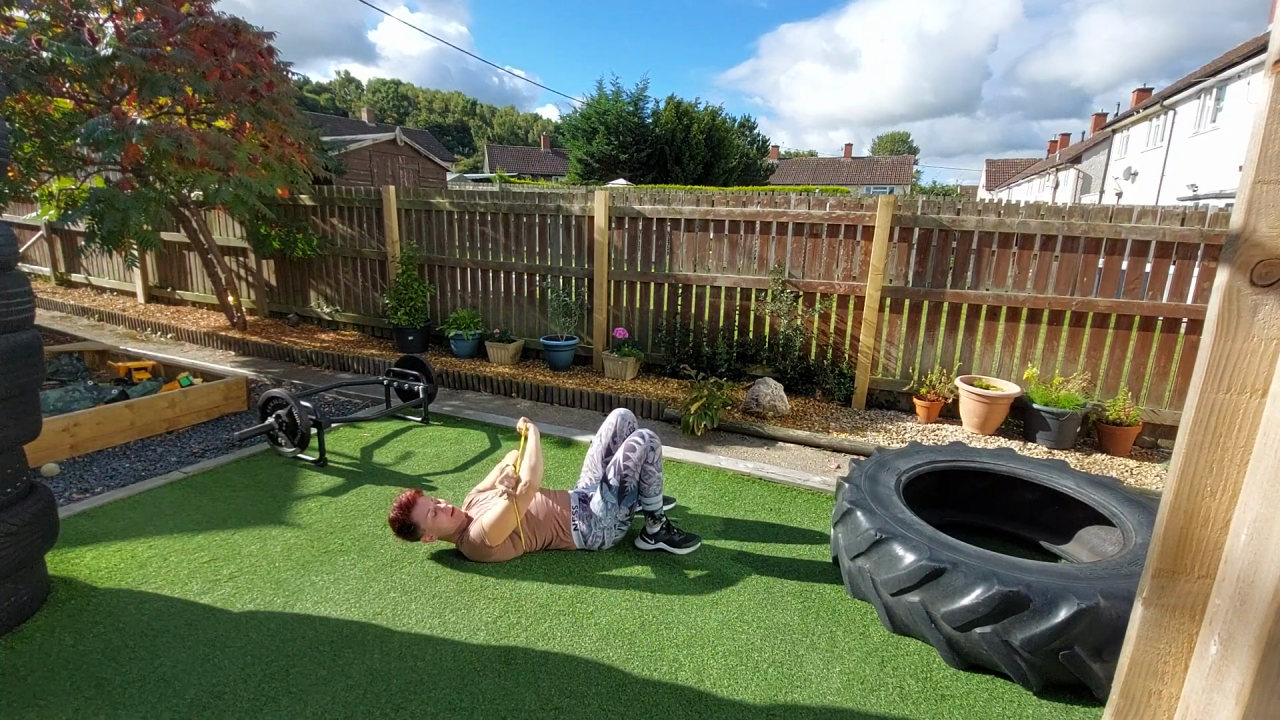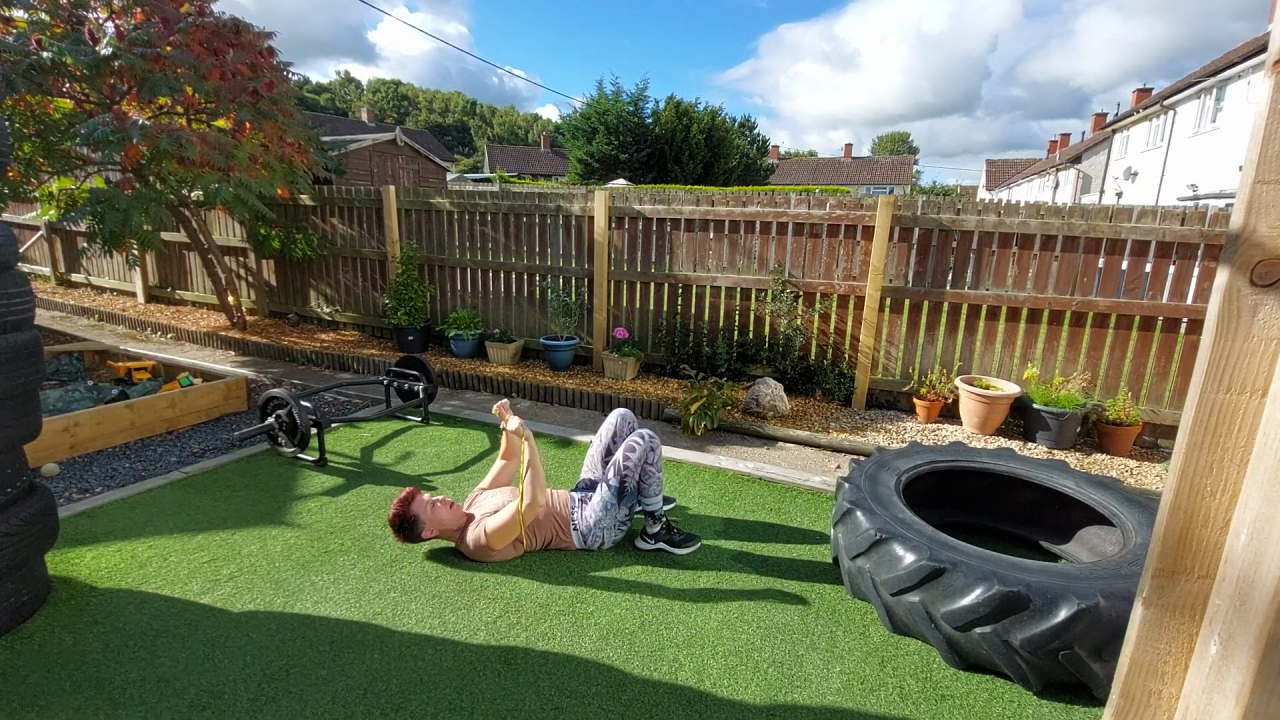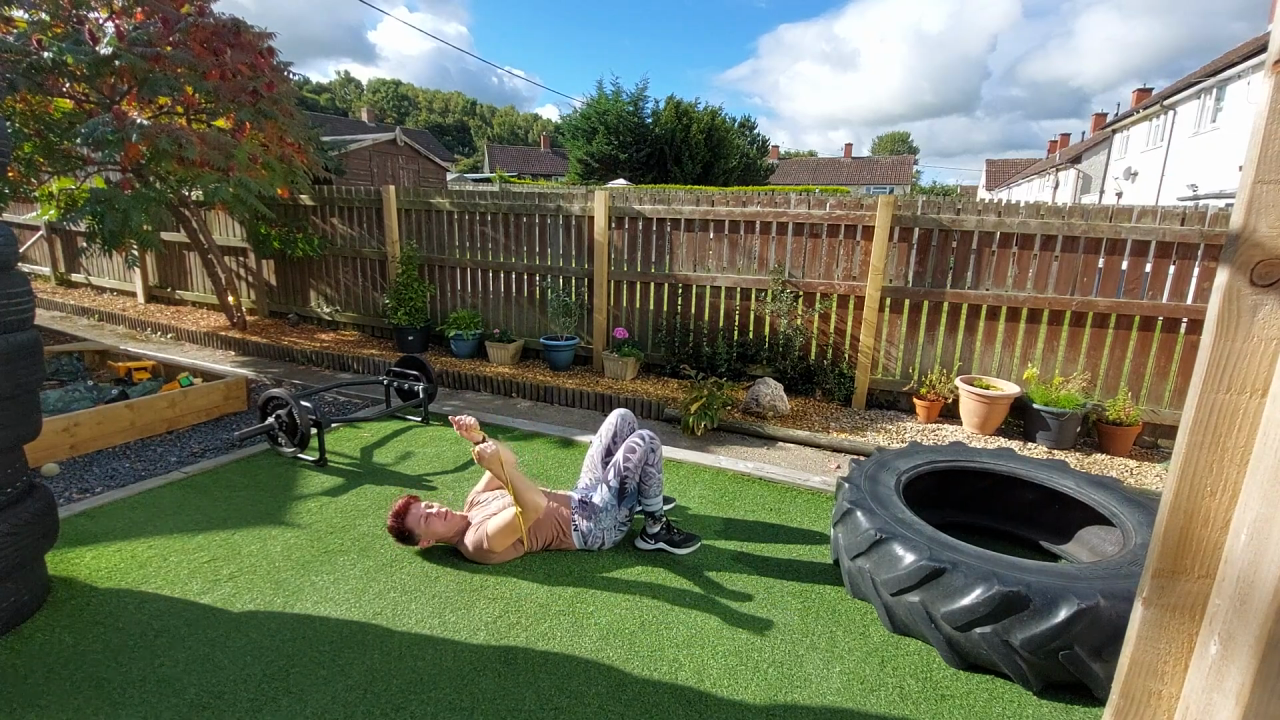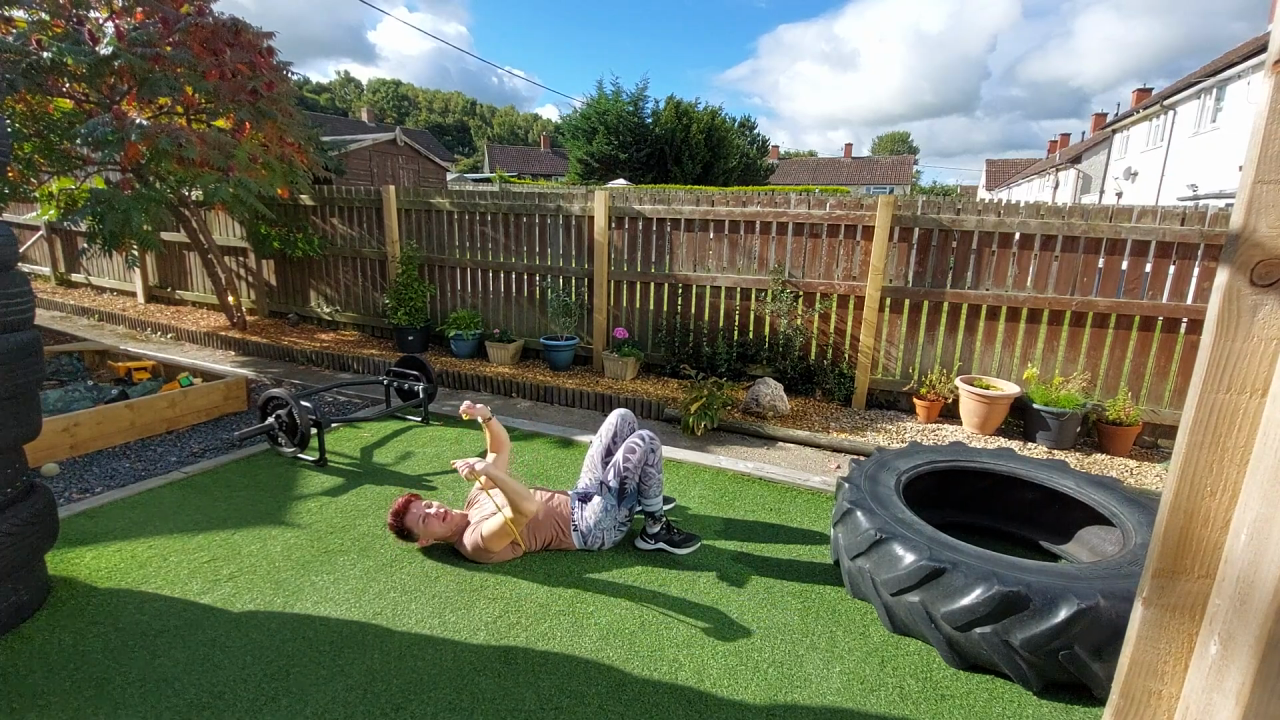
dt=0.5s
person 1, frame 1
left shoulder: (474, 501)
right shoulder: (479, 540)
left elbow: (514, 459)
right elbow: (530, 485)
left wrist: (507, 472)
right wrist: (533, 433)
left hip: (580, 499)
right hip: (594, 525)
left knee: (622, 416)
right knee: (645, 440)
left ankle: (644, 496)
right ankle: (656, 530)
person 1, frame 2
left shoulder: (473, 503)
right shoulder: (478, 540)
left elbow: (507, 462)
right elbow: (532, 503)
left wrist: (507, 424)
right wrist: (527, 438)
left hip: (580, 500)
right hip: (593, 525)
left knee: (622, 417)
right knee: (644, 440)
left ankle: (645, 497)
right ankle: (656, 531)
person 1, frame 3
left shoulder: (473, 503)
right shoulder: (478, 542)
left elbow: (508, 462)
right elbow: (533, 507)
left wrist: (478, 438)
right wrist: (495, 465)
left hip: (581, 500)
right hip: (595, 526)
left knee: (622, 417)
right knee: (645, 441)
left ankle: (644, 496)
right ankle: (656, 530)
person 1, frame 4
left shoulder: (475, 501)
right shoulder: (475, 542)
left elbow: (501, 449)
right elbow: (526, 509)
left wrist: (486, 418)
right wrist: (485, 471)
left hip: (581, 499)
right hip: (593, 526)
left knee: (622, 417)
right knee: (644, 442)
left ankle: (645, 498)
right ankle: (655, 530)
